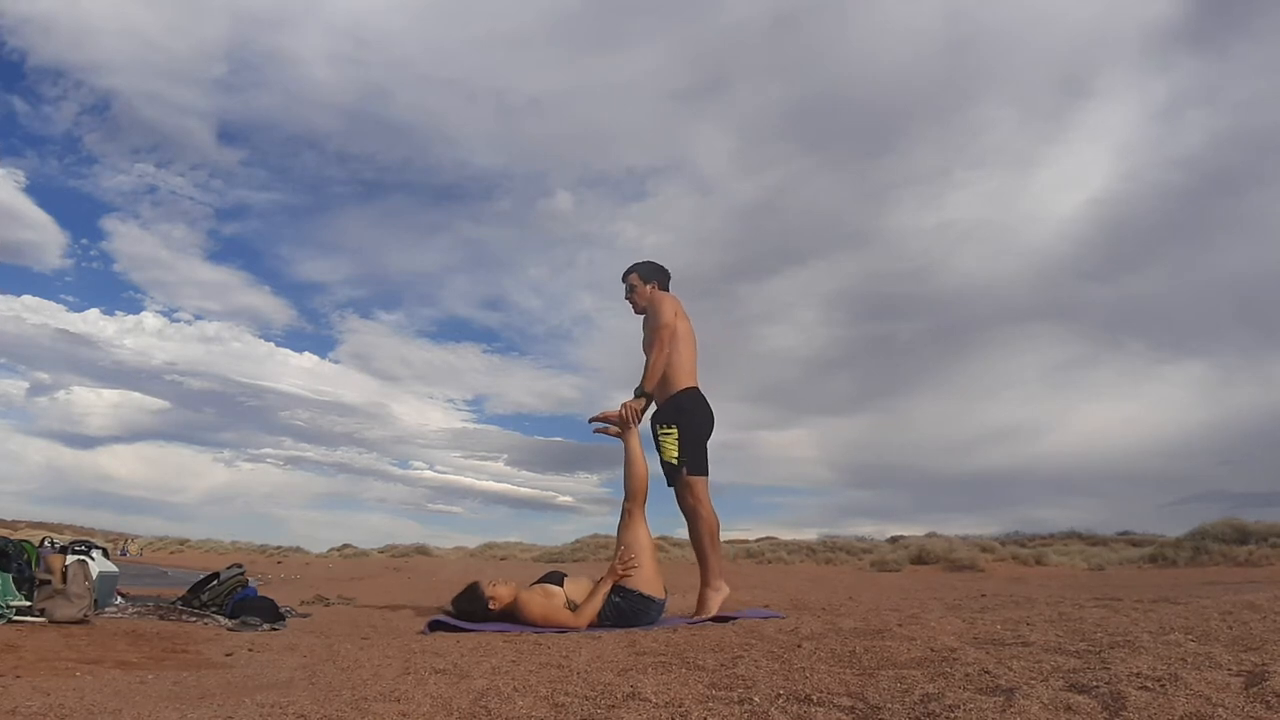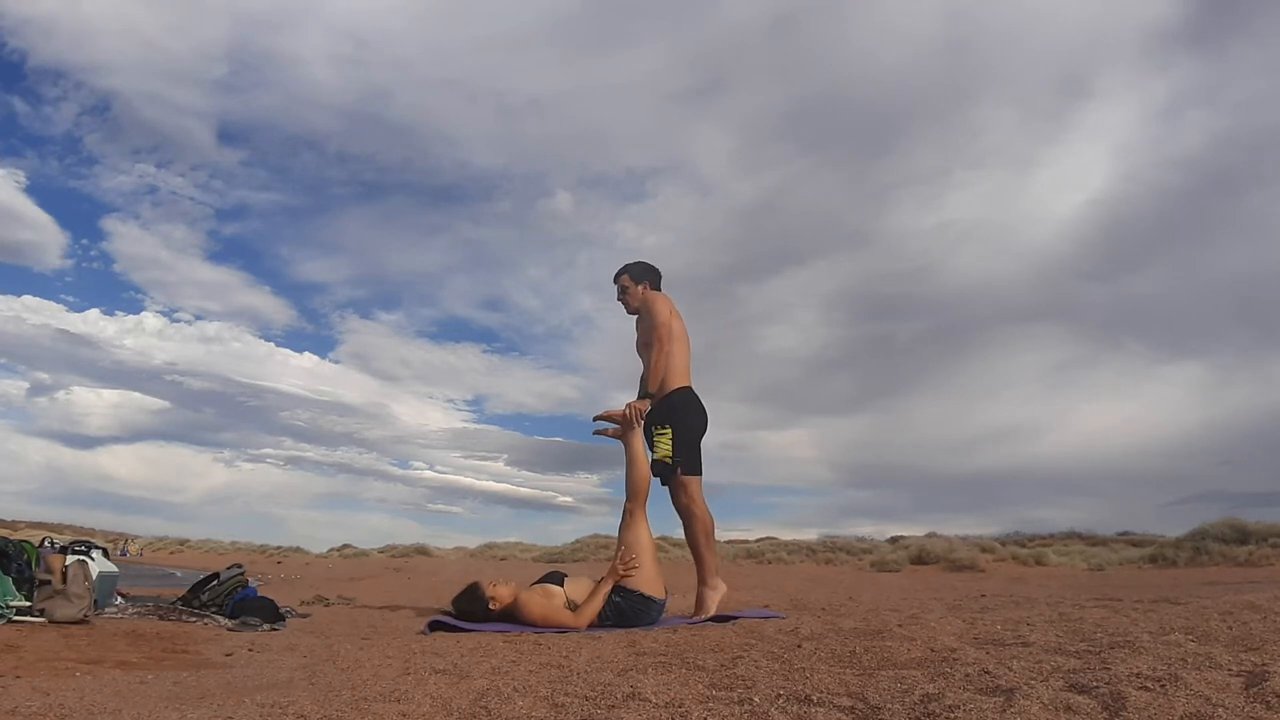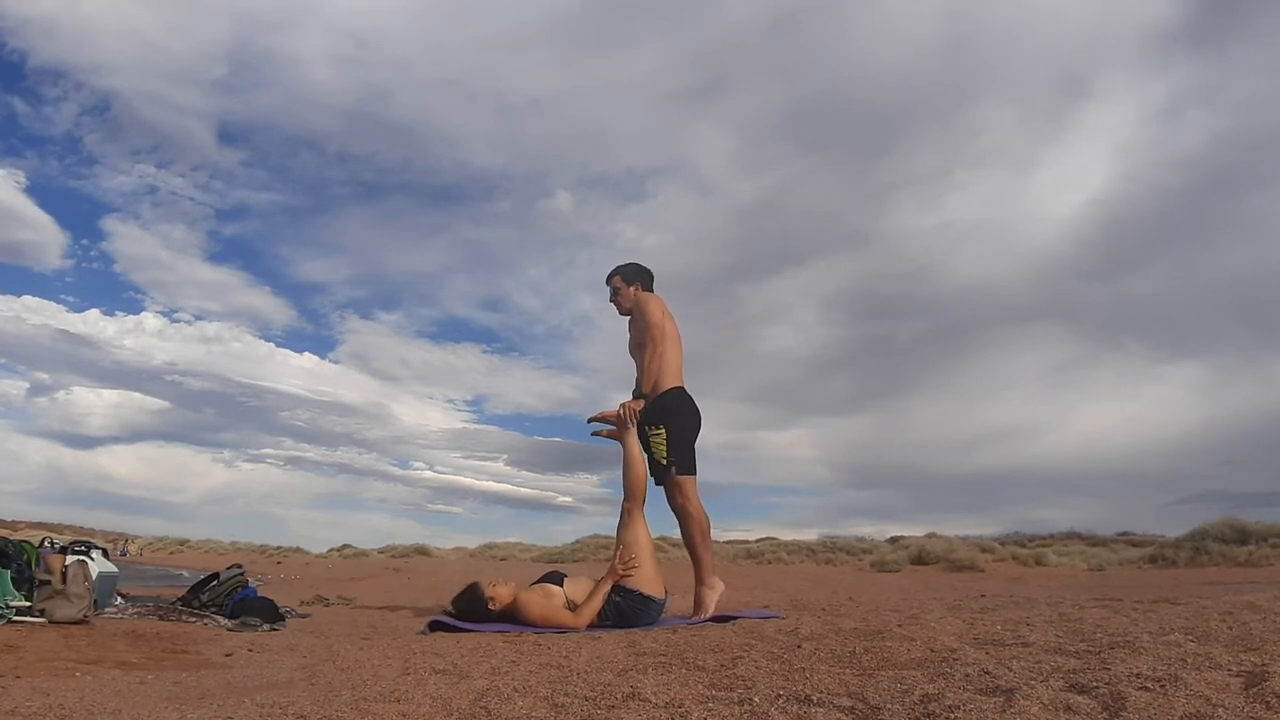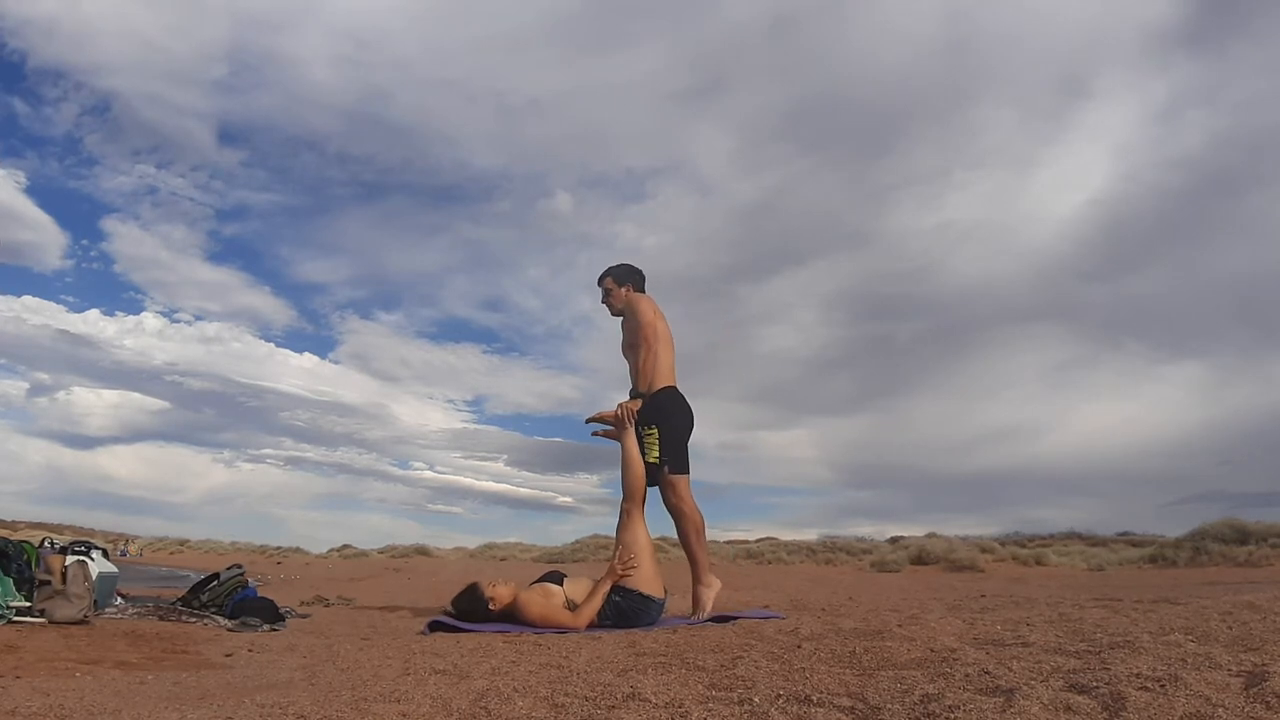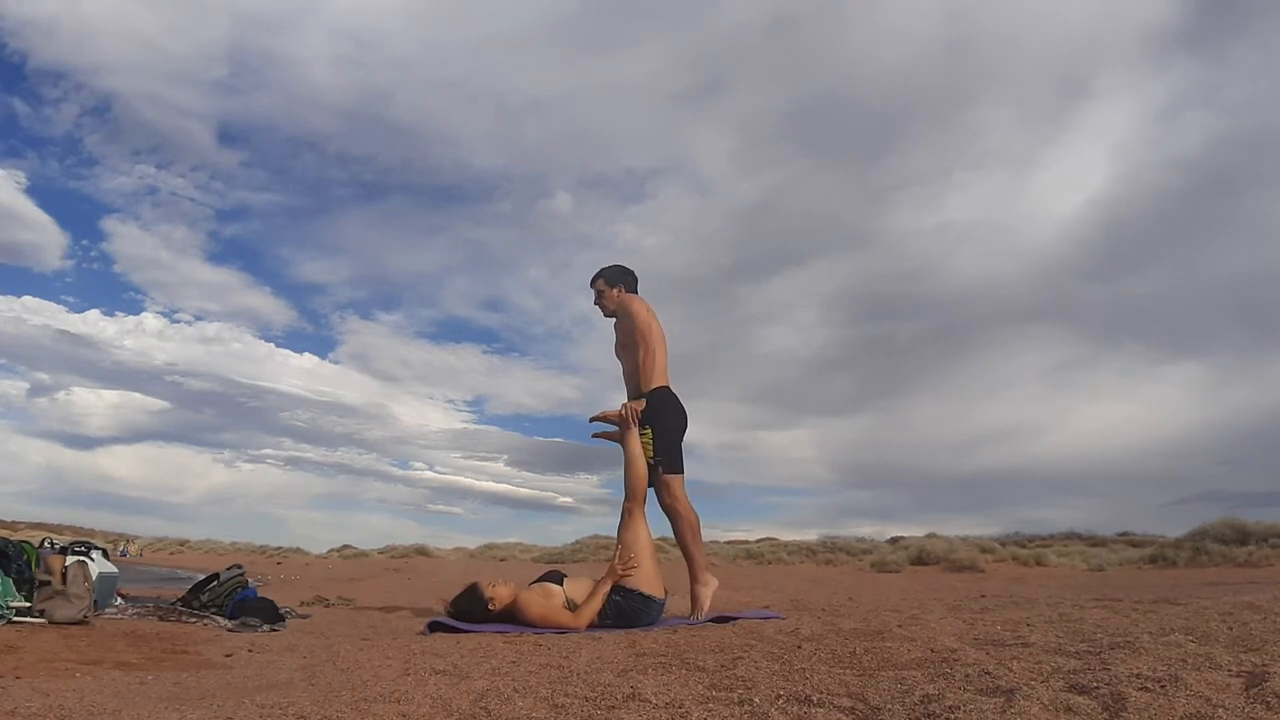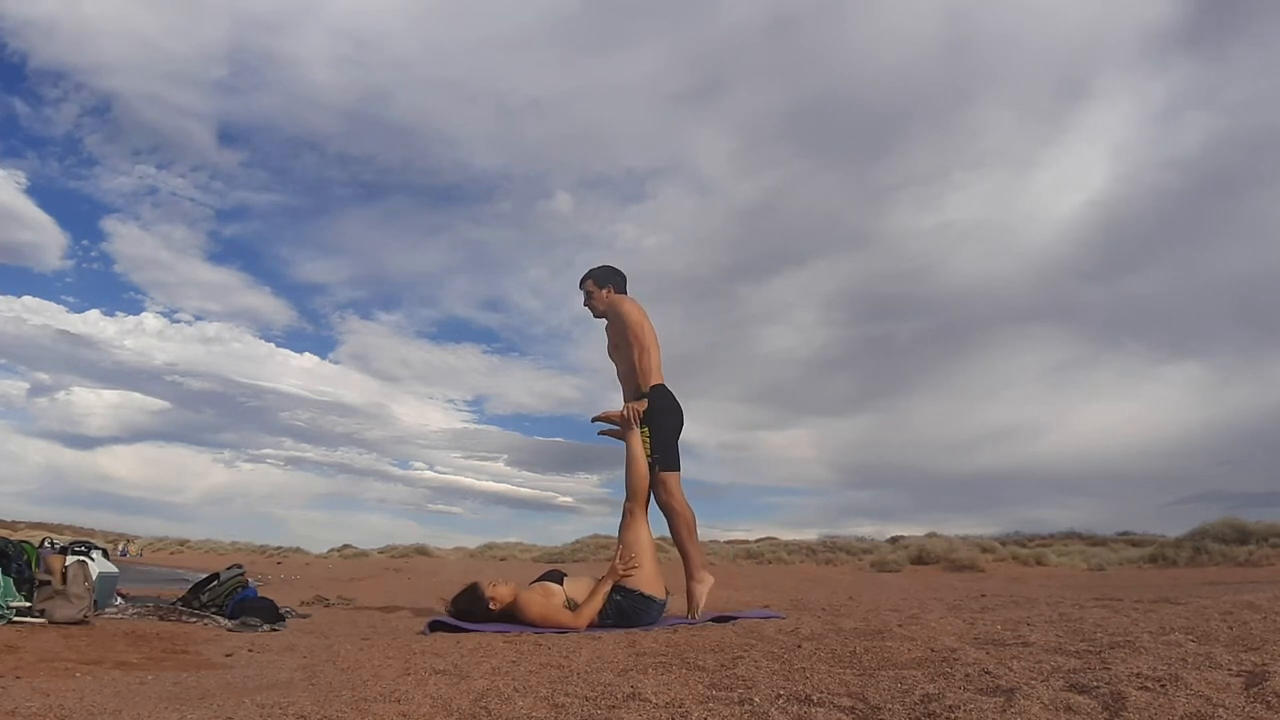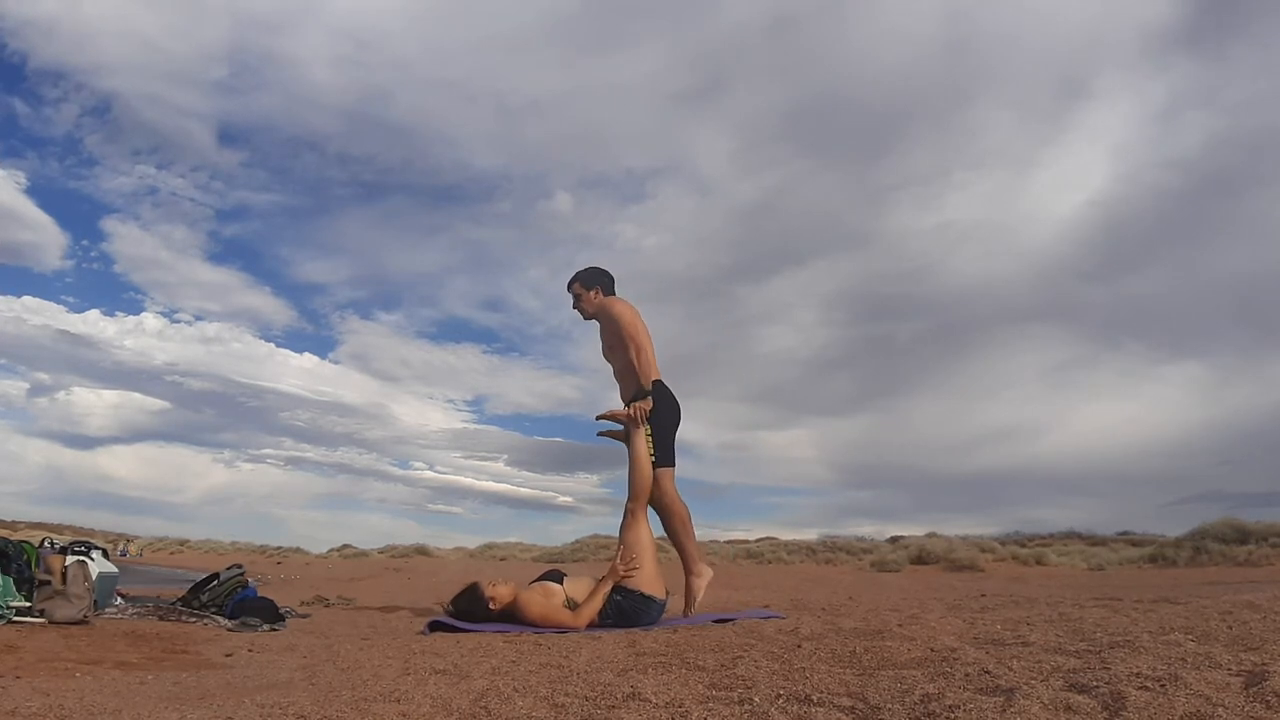
dt=0.2s
person 1, frame 1
left shoulder: (663, 302)
right shoulder: (657, 320)
left elbow: (660, 351)
left wrist: (641, 397)
right wrist: (637, 411)
left hip: (684, 408)
right hip: (678, 413)
left knee: (694, 497)
right knee: (690, 501)
left ankle: (713, 582)
right ankle: (711, 582)
person 1, frame 2
left shoulder: (656, 302)
right shoulder: (648, 320)
left elbow: (660, 349)
left wrist: (644, 398)
right wrist: (641, 410)
left hip: (677, 408)
right hip: (671, 412)
left knee: (688, 497)
right knee: (684, 500)
left ankle: (710, 580)
right ankle: (708, 581)
person 1, frame 3
left shoulder: (648, 303)
right shoulder: (640, 321)
left elbow: (654, 349)
left wrist: (638, 398)
right wrist: (631, 414)
left hip: (670, 408)
right hip: (665, 411)
left knee: (683, 497)
right knee: (680, 500)
left ankle: (708, 579)
right ankle: (705, 580)
person 1, frame 4
left shoulder: (639, 304)
right shoulder: (636, 322)
left elbow: (648, 348)
left wrist: (635, 398)
right wrist: (628, 415)
left hip: (663, 408)
right hip: (657, 412)
left knee: (677, 496)
right knee: (675, 498)
left ankle: (704, 578)
right ankle: (701, 578)
person 1, frame 5
left shoulder: (632, 306)
right shoulder: (627, 323)
left elbow: (646, 348)
left wrist: (639, 398)
right wrist: (628, 414)
left hip: (656, 408)
right hip: (653, 410)
left knee: (672, 496)
right knee: (670, 497)
left ankle: (701, 577)
right ankle: (699, 576)
person 1, frame 6
left shoulder: (622, 306)
right shoulder: (618, 324)
left elbow: (641, 348)
left wrist: (640, 398)
right wrist: (627, 414)
left hip: (654, 407)
right hip: (650, 409)
left knee: (668, 493)
right knee: (665, 495)
left ankle: (697, 574)
right ankle: (697, 572)
person 1, frame 7
left shoulder: (612, 307)
right shoulder: (611, 324)
left elbow: (638, 347)
left wrist: (644, 396)
left hip: (652, 404)
right hip: (646, 407)
left knee: (661, 489)
right knee: (648, 493)
left ankle: (695, 568)
right ankle: (694, 567)
person 2, frame 1
left shoulder: (525, 600)
right shoulder: (524, 603)
right elbow: (577, 621)
right wrist: (608, 579)
left hip: (630, 602)
right hip: (636, 603)
right knee: (632, 509)
left ankle: (628, 436)
right ankle: (629, 431)
person 2, frame 2
left shoulder: (526, 599)
right shoulder: (523, 603)
right elbow: (577, 621)
right wrist: (609, 579)
left hip: (629, 602)
right hip: (637, 603)
right knee: (634, 508)
left ankle: (629, 437)
right ankle: (633, 430)
person 2, frame 3
left shoulder: (525, 600)
right shoulder: (523, 603)
right elbow: (577, 621)
right wrist: (609, 579)
left hip: (628, 602)
right hip: (634, 603)
right knee: (632, 509)
left ankle: (627, 437)
right ankle: (628, 431)
person 2, frame 4
left shoulder: (525, 600)
right shoulder: (523, 603)
right elbow: (577, 621)
right wrist: (608, 579)
left hip: (630, 602)
right hip: (635, 603)
right knee: (630, 508)
left ankle: (626, 436)
right ankle: (626, 431)
person 2, frame 5
left shoulder: (524, 600)
right shoulder: (523, 603)
right elbow: (577, 621)
right wrist: (609, 579)
left hip: (632, 602)
right hip: (635, 603)
right knee: (633, 508)
left ankle: (628, 437)
right ankle: (630, 429)
person 2, frame 6
left shoulder: (525, 600)
right shoulder: (523, 603)
right elbow: (577, 621)
right wrist: (609, 579)
left hip: (630, 602)
right hip: (637, 603)
right knee: (633, 508)
left ankle: (632, 436)
right ankle: (632, 431)
person 2, frame 7
left shoulder: (523, 600)
right shoulder: (524, 603)
right elbow: (577, 621)
right wrist: (610, 579)
left hip: (631, 601)
right hip: (637, 602)
right knee: (636, 509)
left ankle: (634, 436)
right ankle: (636, 429)
